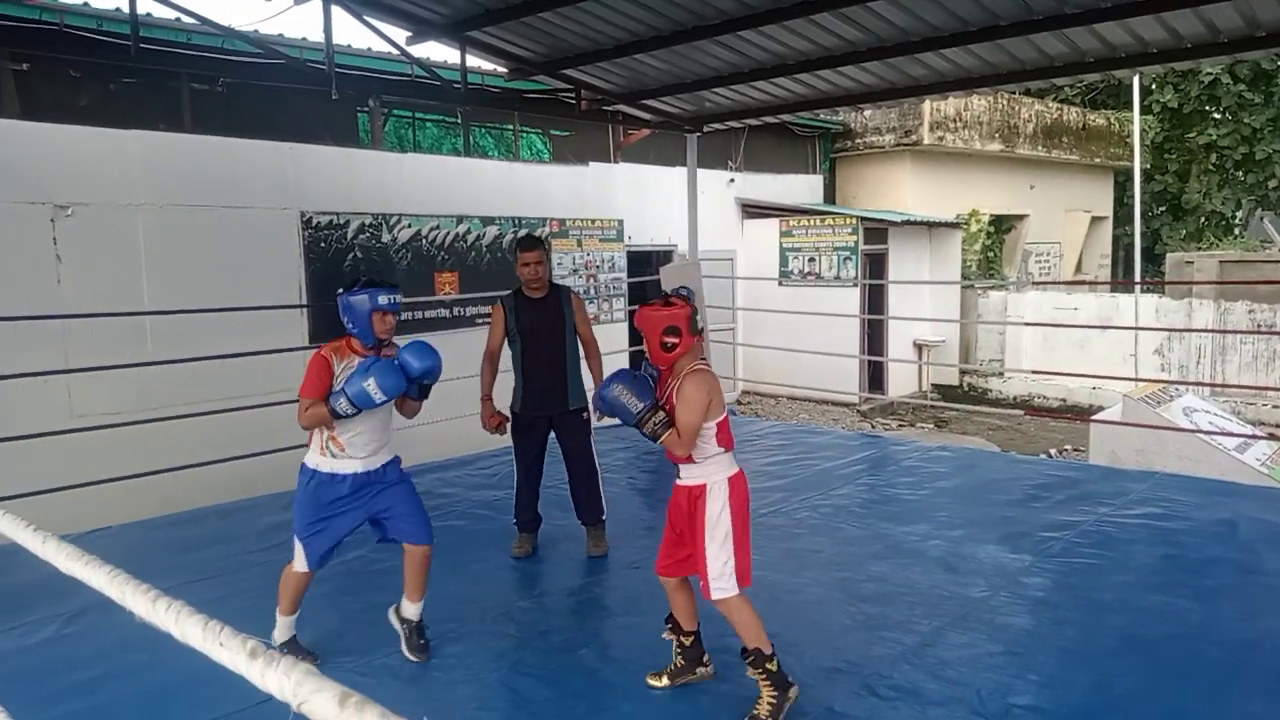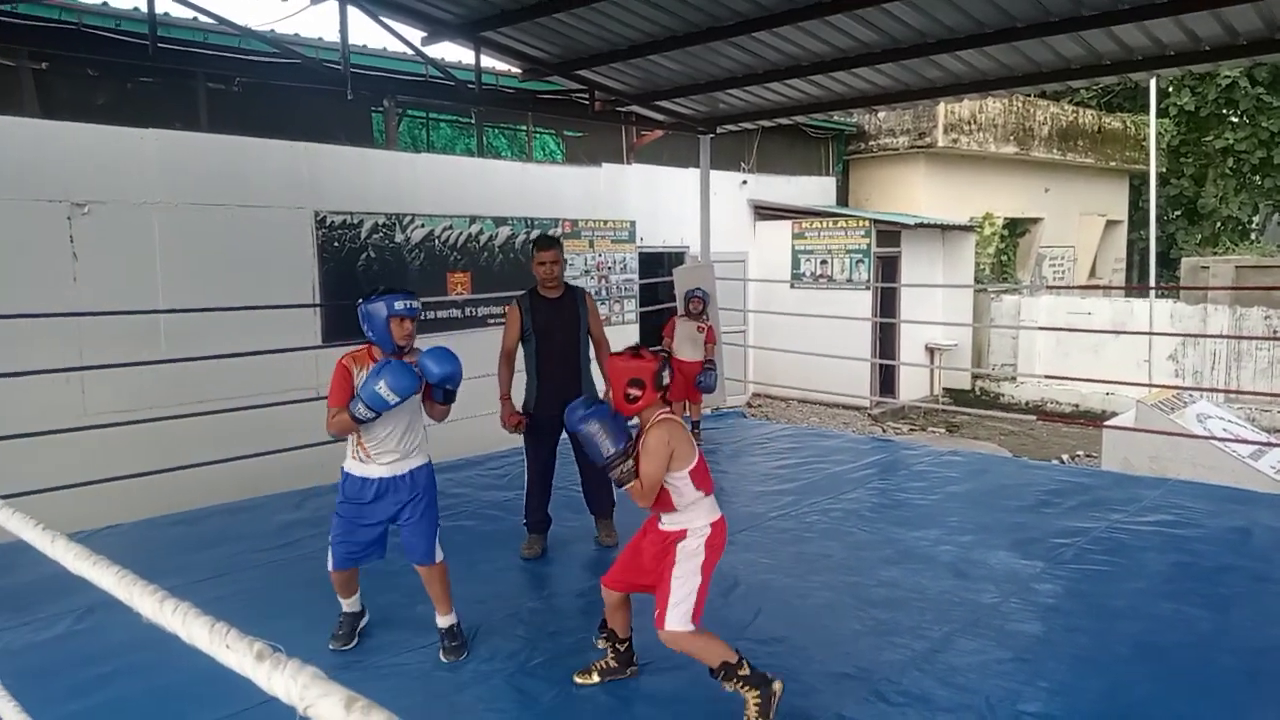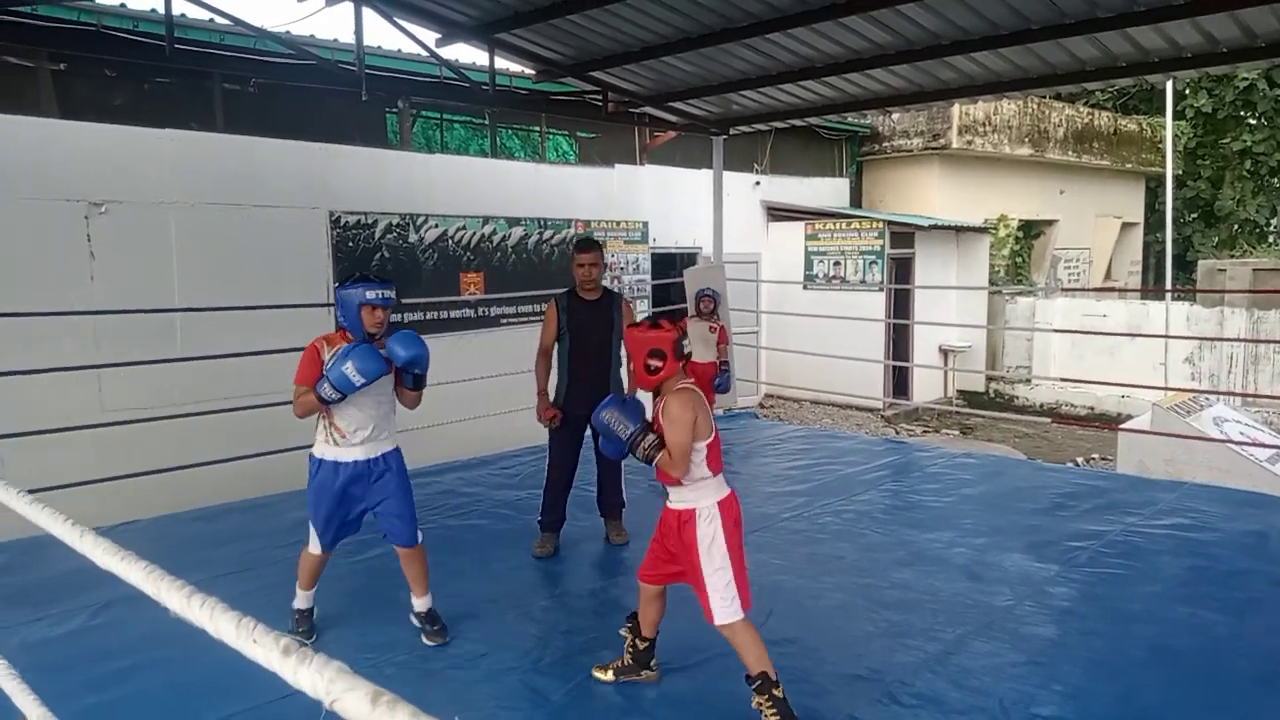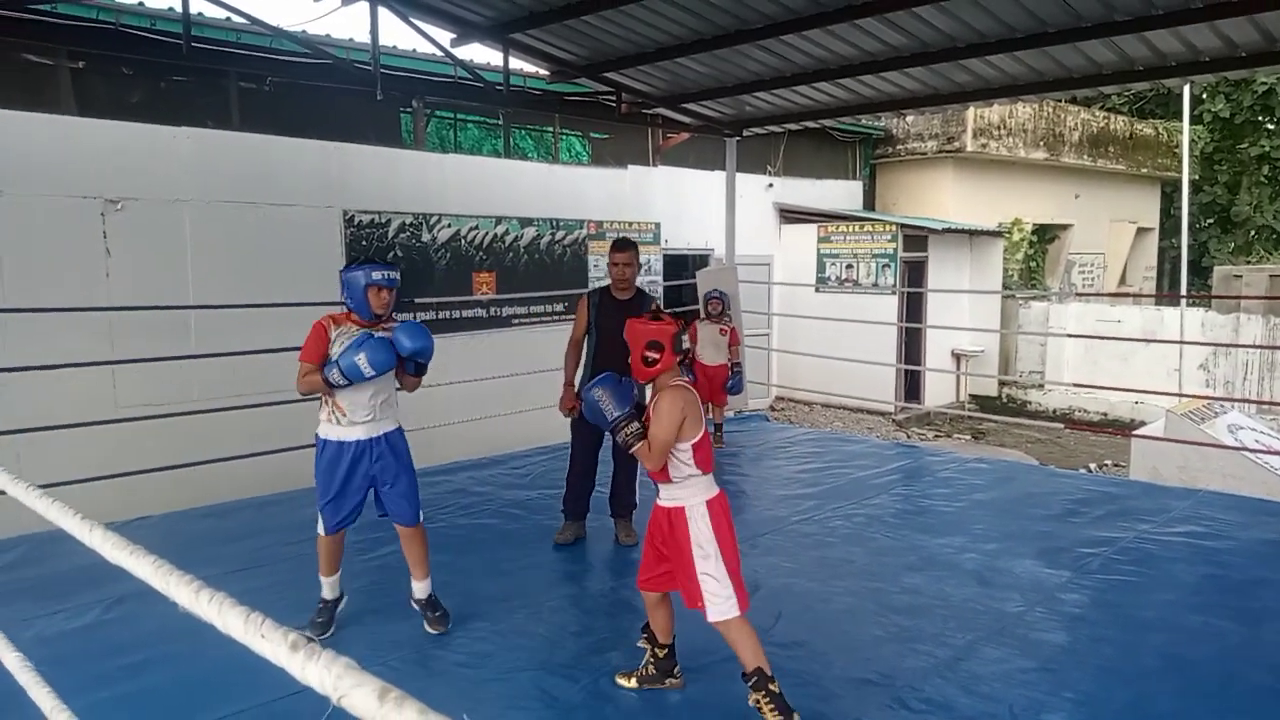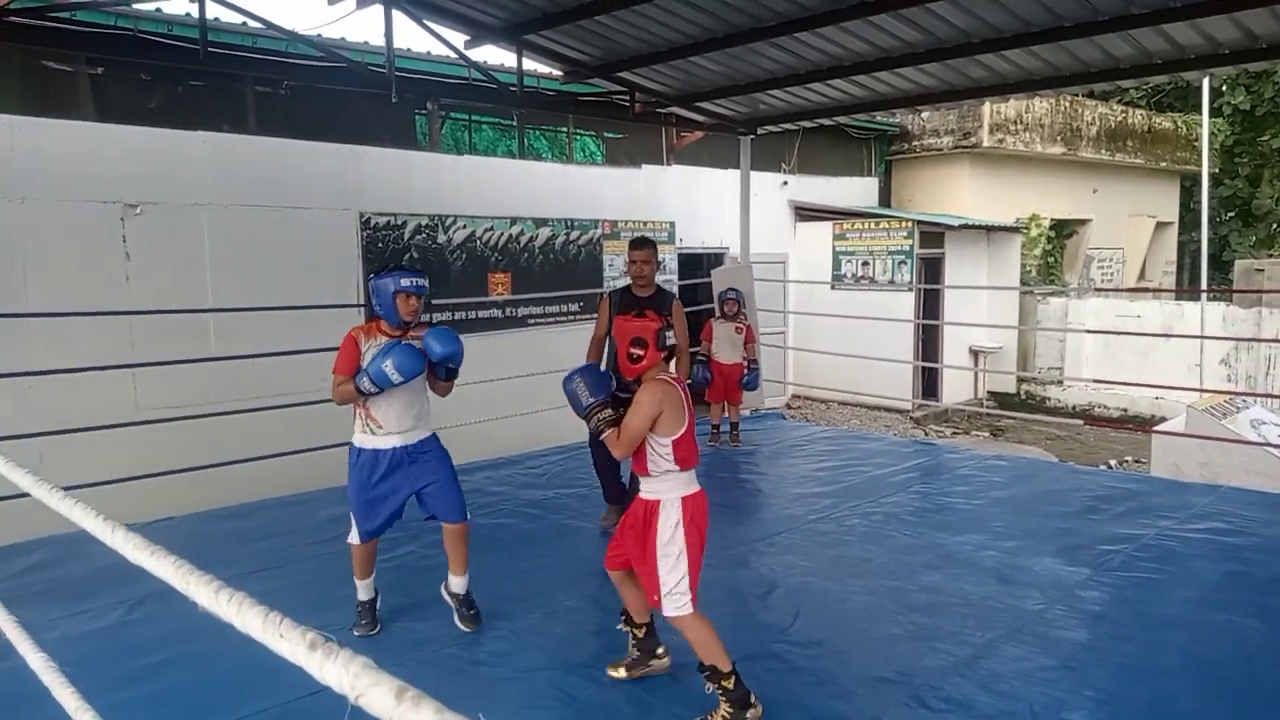
dt=0.3s
person 1, frame 1
left shoulder: (696, 382)
right shoulder: (678, 376)
left elbow: (681, 445)
right elbow: (675, 424)
left wrist: (643, 412)
right wrist: (649, 399)
left hip: (715, 491)
right hip: (690, 488)
left knee: (723, 592)
right knee: (670, 573)
left ankle: (775, 684)
right ankle: (691, 659)
person 1, frame 2
left shoulder: (661, 432)
right shoulder: (654, 424)
left elbow: (644, 495)
right elbow: (645, 470)
left wrist: (612, 455)
right wrist: (611, 435)
left hip: (695, 534)
right hip: (666, 527)
left knee: (674, 633)
right knee: (612, 589)
left ankle: (757, 687)
right ankle: (619, 659)
person 1, frame 3
left shoulder: (681, 402)
right shoulder: (671, 396)
left elbow: (675, 467)
left wrist: (637, 435)
right wrist: (638, 432)
left hip: (706, 514)
right hip: (680, 509)
left knee: (728, 617)
right knee: (650, 583)
right ankle: (636, 659)
person 1, frame 4
left shoulder: (672, 398)
right shoulder: (670, 392)
left elbow: (652, 459)
left wrist: (621, 420)
right wrist: (630, 417)
left hip: (696, 512)
right hip: (671, 507)
left knee: (725, 613)
right knee: (651, 590)
right ankle: (662, 667)
person 1, frame 5
left shoulder: (654, 391)
right shoulder: (666, 384)
left elbow: (621, 448)
left wrist: (596, 406)
right wrist: (610, 403)
left hip: (672, 506)
right hip: (655, 500)
left knee: (677, 609)
right knee: (618, 564)
right ankle: (647, 650)
person 2, frame 1
left shoulder: (393, 355)
right shoulder: (328, 358)
left elbow: (409, 411)
right elbow: (305, 417)
left wrist: (420, 384)
right wrist: (351, 398)
left hip: (380, 469)
right hip: (327, 475)
left knee: (419, 541)
right knee: (306, 561)
left ankle: (408, 615)
right ankle: (283, 637)
person 2, frame 2
left shoulder: (419, 362)
right shoulder: (351, 366)
left elbow: (437, 414)
right elbow: (334, 426)
left wrist: (446, 387)
right wrist: (370, 402)
left hip: (412, 476)
right hip: (362, 480)
left knee: (427, 557)
right knee: (341, 562)
left ankle: (448, 625)
right ankle: (352, 612)
person 2, frame 3
left shoulder: (390, 348)
right shoulder: (322, 349)
left elbow: (410, 401)
right elbow: (300, 407)
left wrist: (415, 372)
right wrist: (337, 386)
left hip: (382, 460)
right hip: (333, 464)
left knee: (407, 539)
right knee: (320, 544)
left ankle: (422, 609)
right ankle: (303, 607)
person 2, frame 4
left shoulder: (394, 333)
right shoulder: (327, 329)
left elbow: (409, 385)
right elbow: (304, 384)
left wrist: (417, 360)
right wrist: (344, 371)
left hip: (385, 439)
right hip: (338, 444)
left knee: (409, 519)
right knee: (332, 526)
left ankle: (423, 595)
right ankle: (330, 597)
person 2, frame 5
left shoulder: (423, 339)
right shoulder: (359, 339)
left elbow: (442, 390)
right elbow: (339, 393)
left wrist: (447, 364)
right wrist: (377, 376)
left hip: (422, 445)
right hip: (373, 452)
left knee: (455, 518)
right knee: (365, 532)
left ankle: (458, 589)
right ankle: (367, 598)
person 3, frame 1
left shoulder: (569, 299)
right shoulder: (505, 307)
left elbow: (588, 342)
right elbow: (492, 354)
left wrist: (600, 386)
right wrist: (486, 400)
left hip: (571, 401)
right hip: (526, 405)
left knee: (582, 464)
right knee: (527, 468)
left ankle: (595, 527)
right ankle: (527, 530)
person 3, frame 2
left shoulder: (583, 300)
right shoulder: (520, 307)
left elbow: (599, 343)
right elbow: (508, 354)
right wrist: (505, 400)
left hip: (583, 401)
right hip: (539, 404)
left knee: (593, 462)
right knee: (538, 469)
left ankle: (604, 519)
right ankle: (536, 531)
person 3, frame 3
left shoulder: (619, 305)
right shoulder: (558, 305)
right elbow: (545, 352)
left wrist: (632, 391)
right wrist: (542, 395)
left hip: (609, 400)
right hip: (568, 402)
left knee: (611, 462)
right knee: (559, 467)
left ankle: (613, 519)
right ankle: (549, 530)
person 3, frame 4
left shoulder: (649, 306)
right shoulder: (590, 301)
right elbow: (576, 343)
right wrist: (569, 386)
left knee: (626, 460)
right knee: (581, 459)
left ankle: (623, 519)
right ankle: (574, 520)
person 3, frame 5
left shoulder: (670, 304)
right shoulder: (611, 300)
left elbow: (682, 352)
right elbow: (597, 343)
right hip: (614, 391)
right knee: (601, 448)
right ankle: (616, 504)
